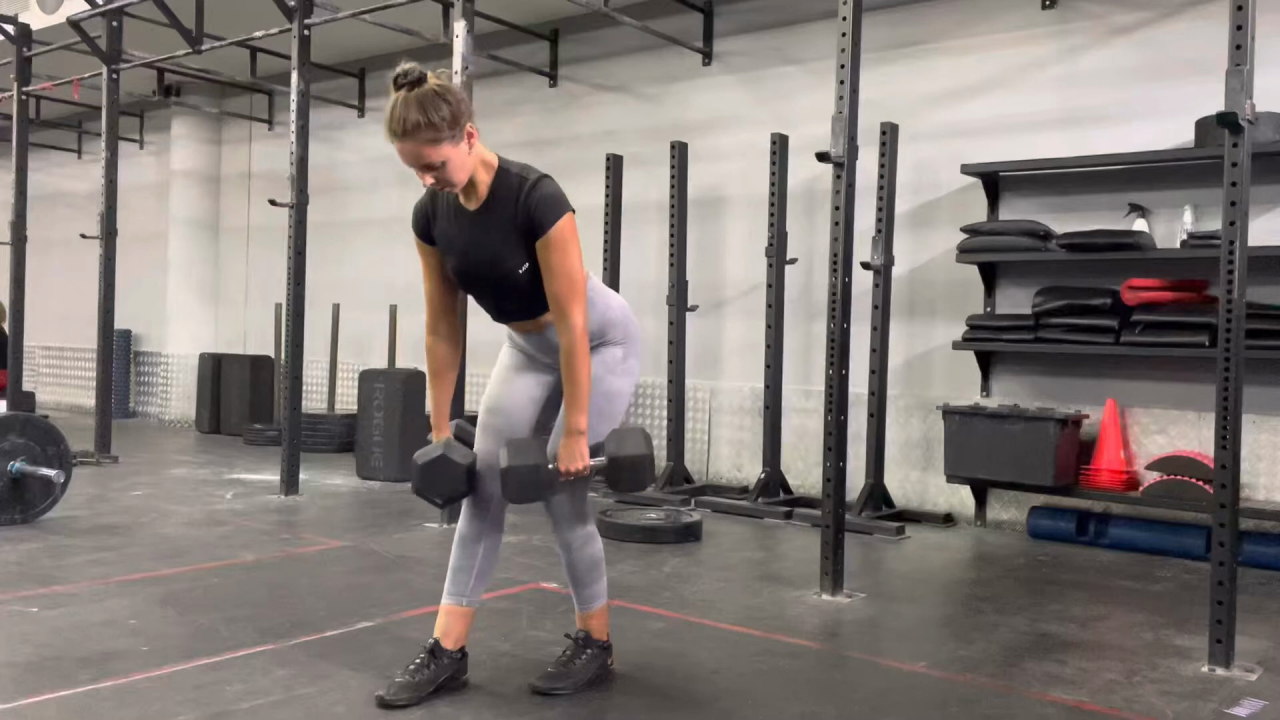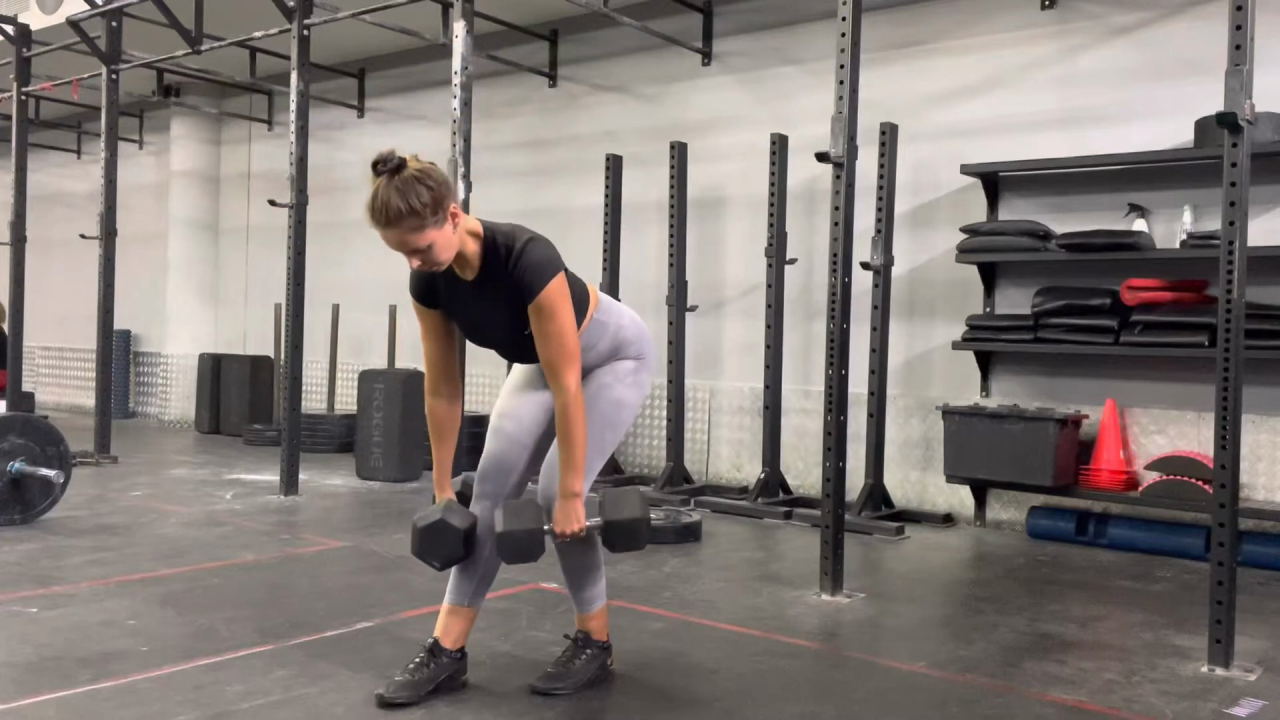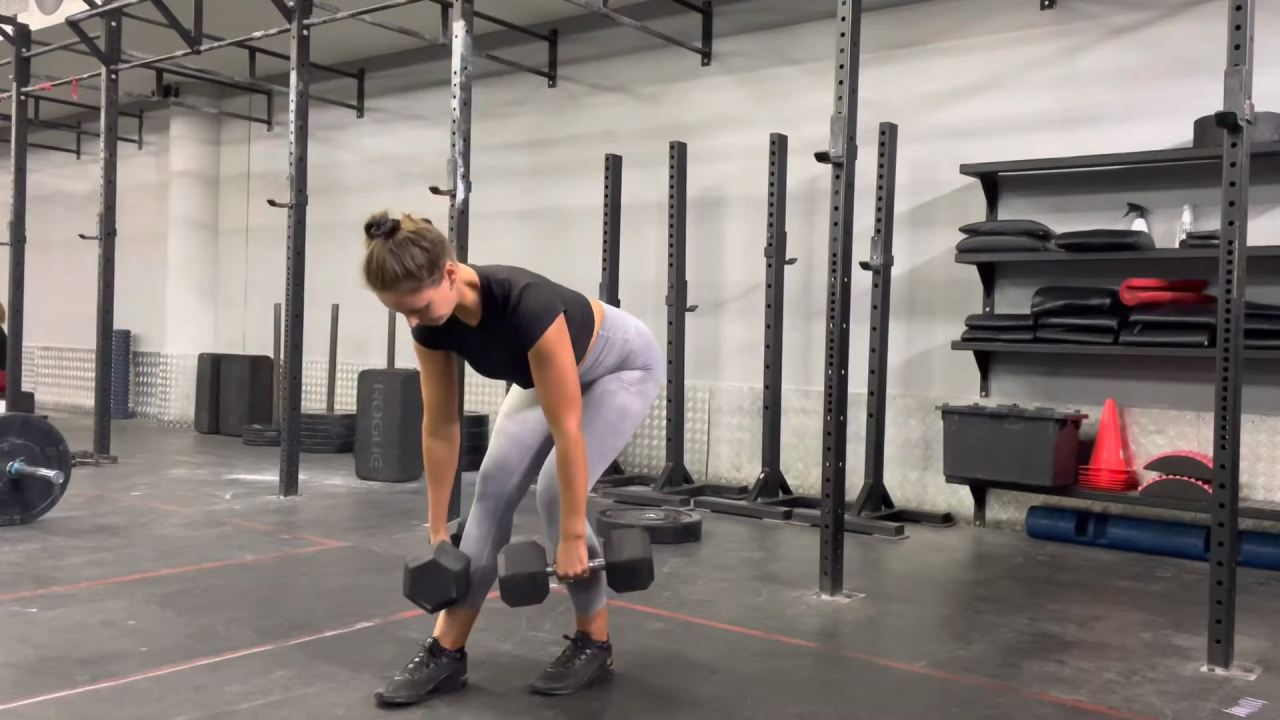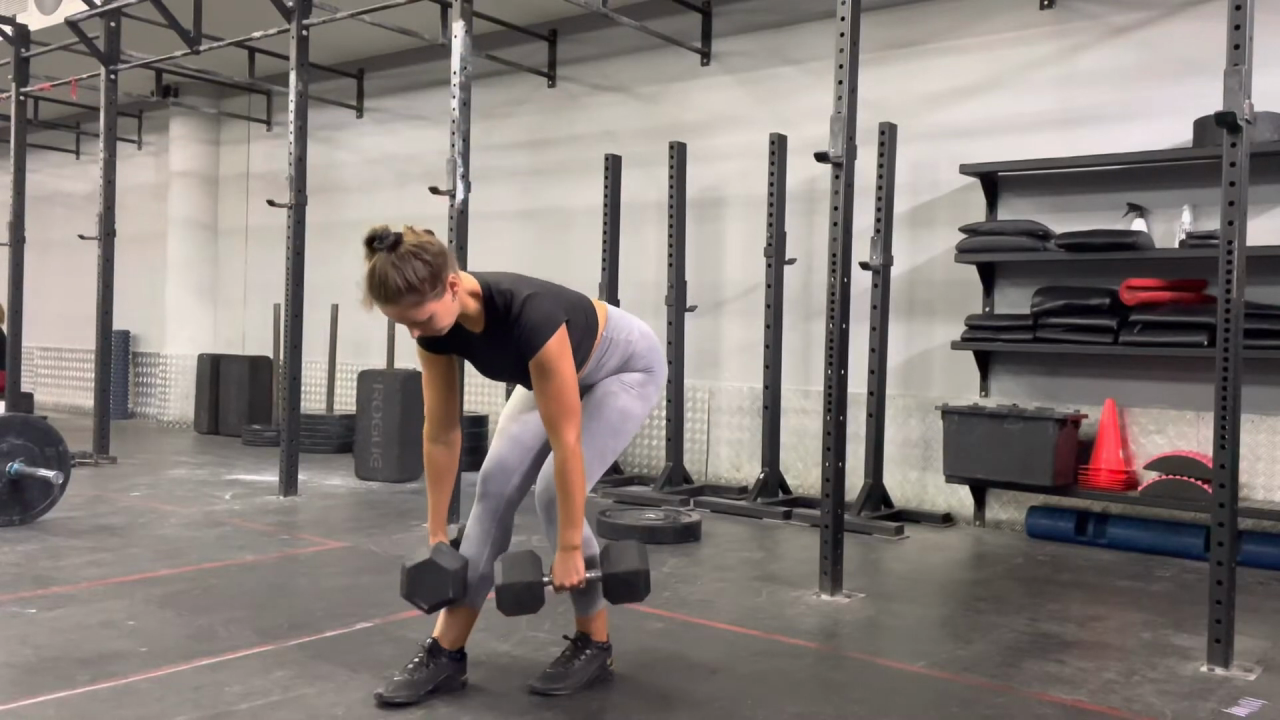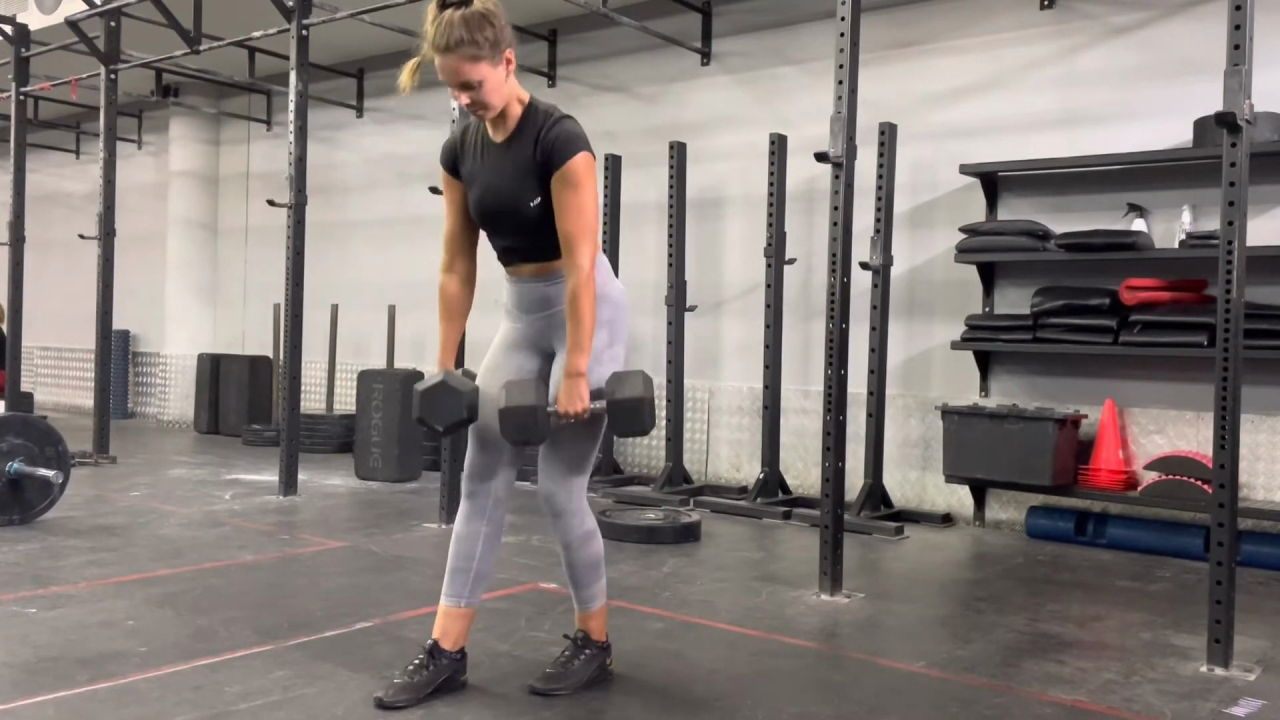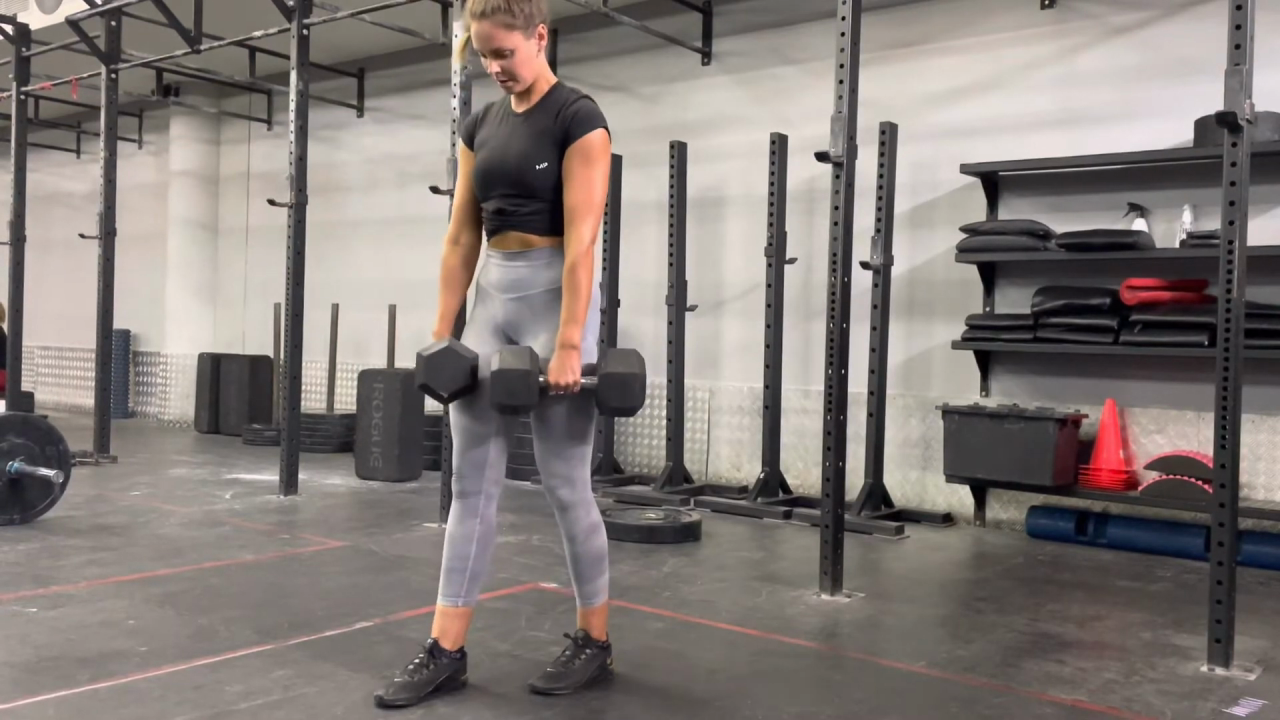
dt=0.7s
person 1, frame 1
left shoulder: (536, 197)
right shoulder: (431, 215)
left elbow: (572, 323)
right elbow: (442, 329)
left wrist: (576, 432)
right wrist: (441, 427)
left hip: (598, 341)
right hip: (526, 348)
left knee: (561, 490)
right knee: (482, 487)
left ankle: (596, 642)
right ankle: (447, 650)
person 1, frame 2
left shoulder: (527, 259)
right shoulder: (430, 282)
left elbow: (567, 387)
right elbow: (442, 389)
left wrist: (571, 493)
right wrist: (442, 488)
left hip: (614, 356)
right hip: (538, 361)
left knee: (555, 493)
right knee: (490, 489)
left ankle: (594, 642)
right ankle: (447, 651)
person 1, frame 3
left shoulder: (526, 302)
right shoulder: (433, 323)
left elbow: (568, 431)
right elbow: (440, 428)
left wrist: (573, 537)
right wrist: (438, 530)
left hip: (622, 366)
right hip: (547, 373)
left knee: (554, 492)
right knee: (493, 486)
left ankle: (595, 644)
right ankle: (446, 651)
person 1, frame 4
left shoulder: (528, 313)
right shoulder: (438, 328)
left elbow: (566, 442)
right elbow: (441, 434)
left wrist: (570, 550)
right wrist: (437, 535)
left hip: (625, 368)
right hip: (558, 373)
left knee: (552, 494)
right knee: (494, 486)
left ankle: (595, 644)
right ankle: (446, 651)
person 1, frame 5
left shoulder: (559, 137)
right shoulder: (460, 149)
left elbow: (581, 264)
right elbow: (456, 266)
left wrist: (577, 373)
right wrist: (446, 367)
left hip: (588, 312)
right hip: (519, 316)
left knee: (559, 488)
right knee: (481, 480)
left ankle: (594, 643)
right ankle: (446, 649)
person 1, frame 6
left shoulder: (578, 116)
right shoulder: (481, 124)
left elbow: (581, 239)
right elbow: (462, 236)
left wrist: (568, 346)
right wrist: (441, 333)
left hip: (553, 298)
right hip: (491, 302)
left knee: (565, 484)
right knee: (471, 481)
left ankle: (594, 640)
right ankle: (445, 649)
